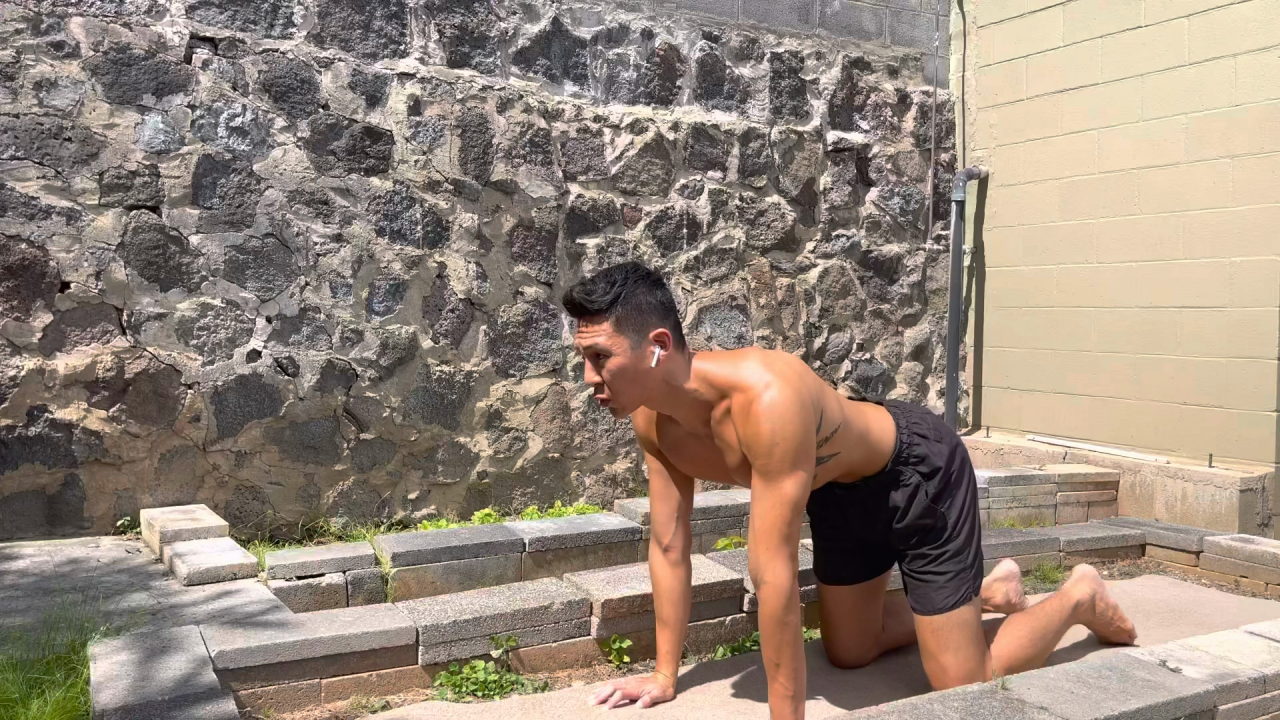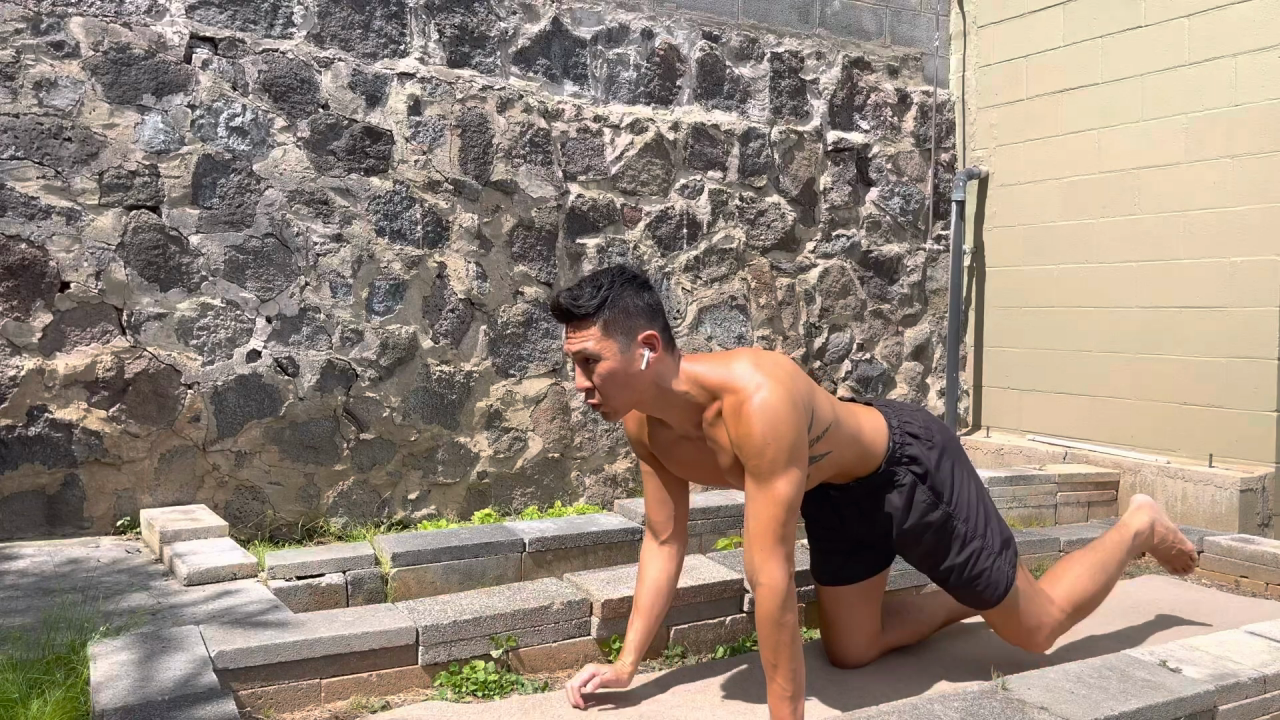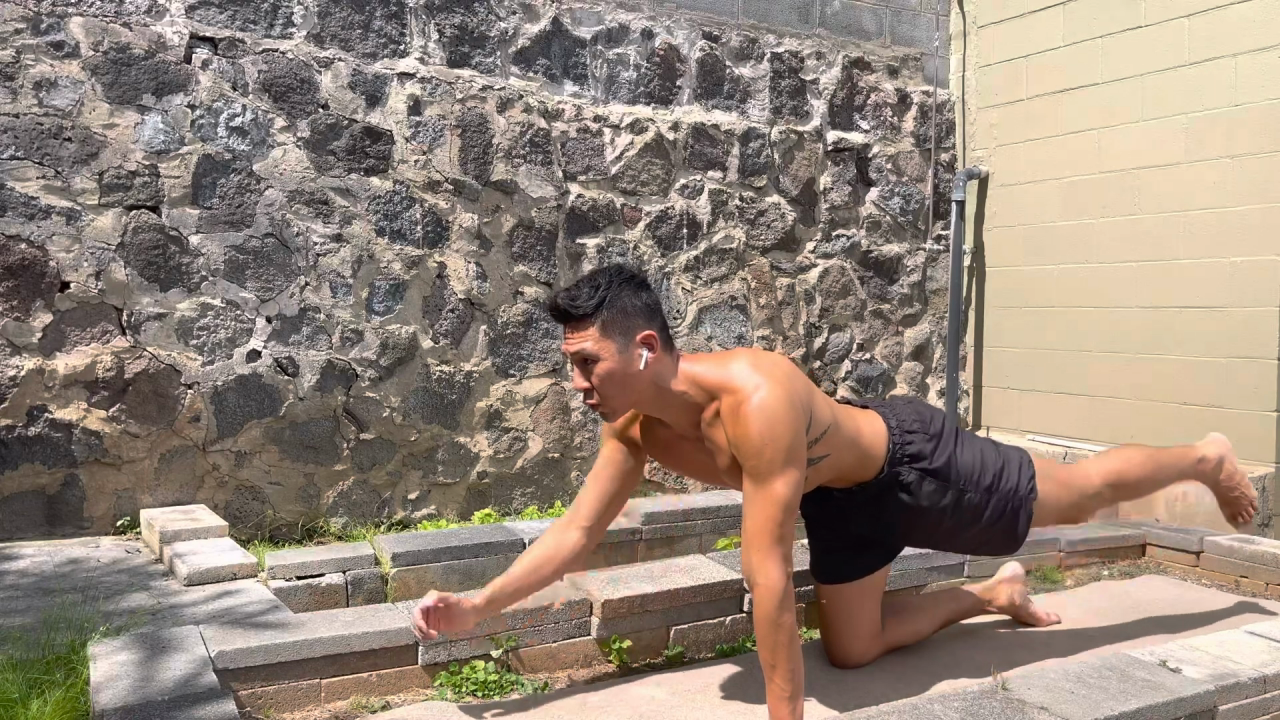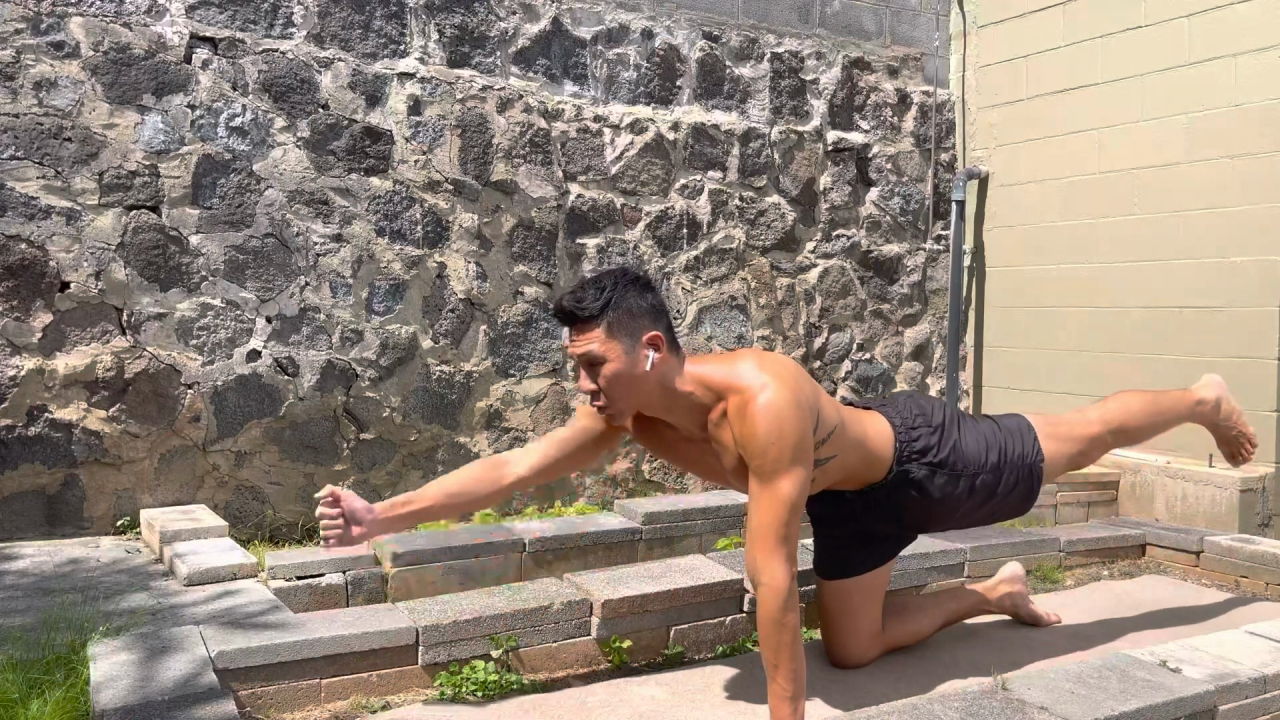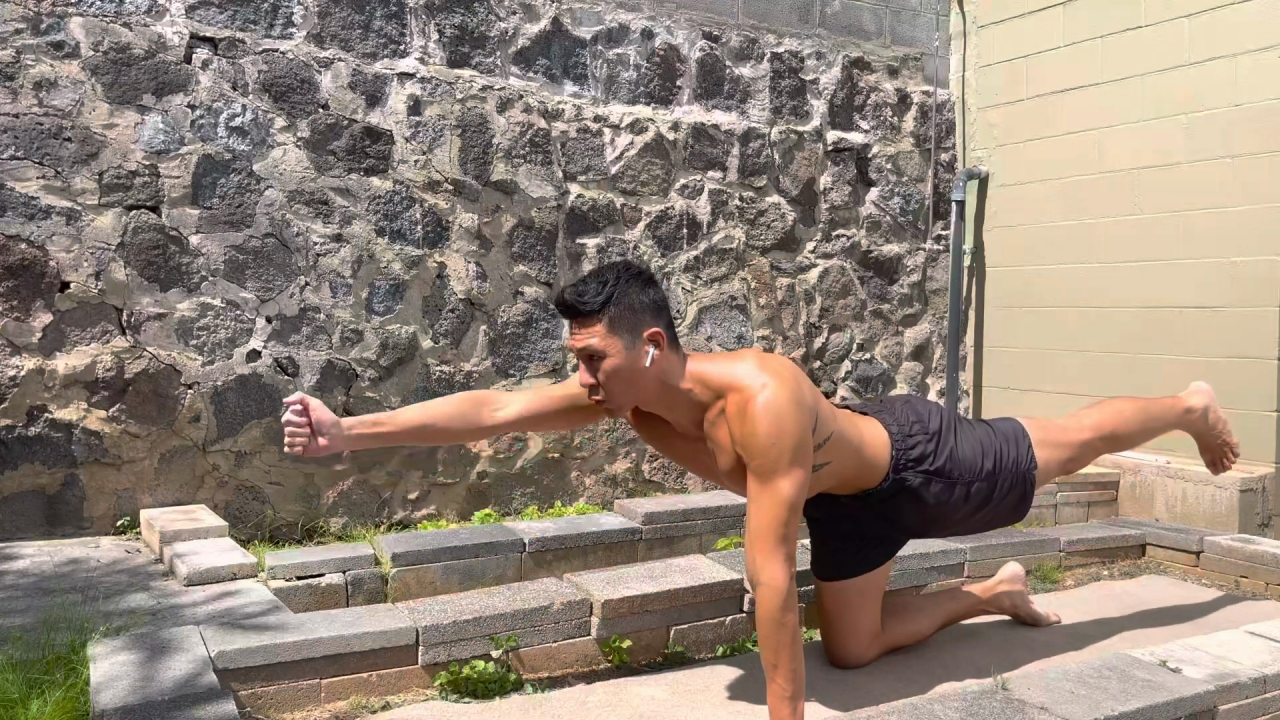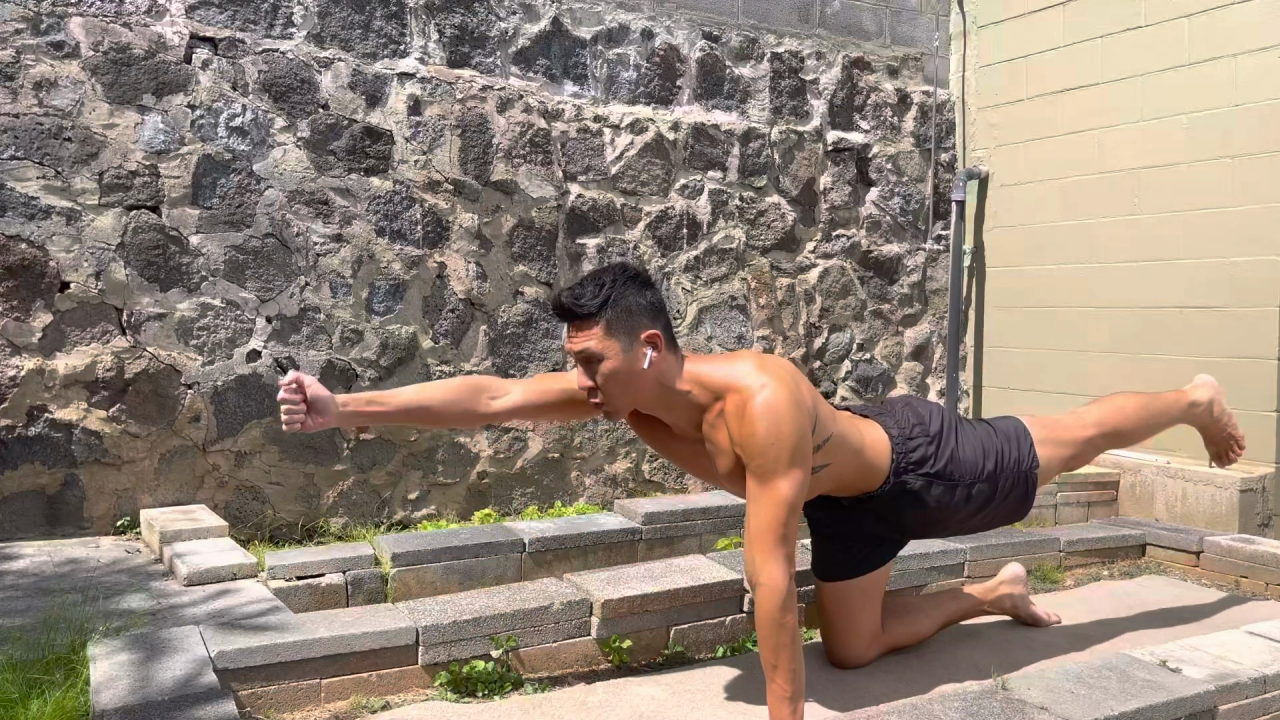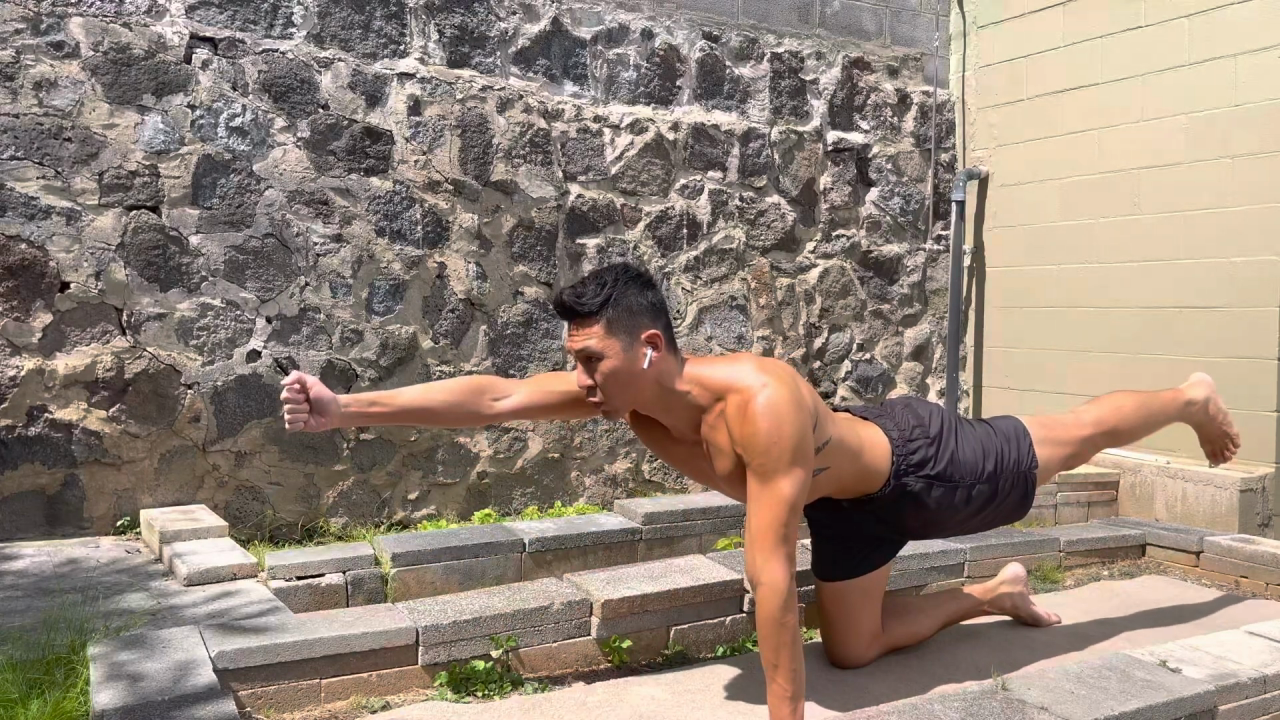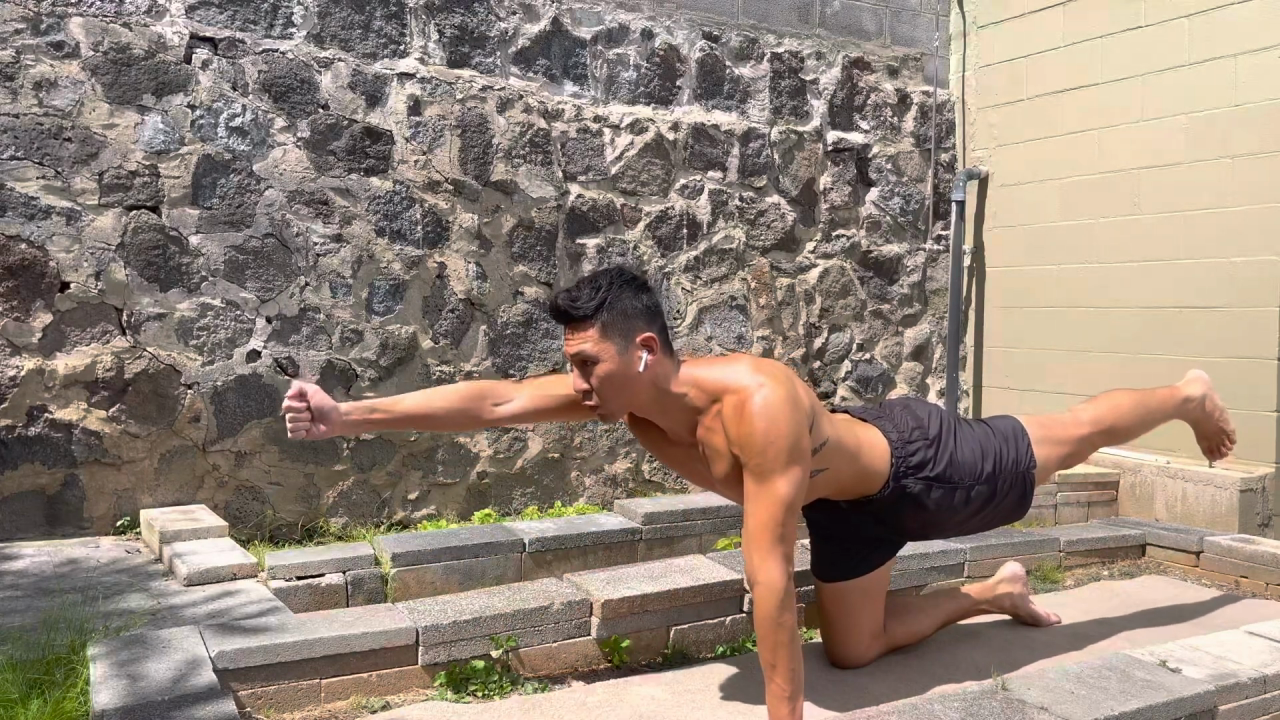
dt=0.4s
person 1, frame 1
left shoulder: (768, 399)
right shoulder: (652, 418)
left elbow: (773, 573)
right elbow: (668, 546)
left hip: (917, 468)
right hip: (841, 490)
right knee: (848, 654)
left ankle: (1077, 598)
right ankle: (991, 591)
person 1, frame 2
left shoulder: (759, 400)
right shoulder: (643, 423)
left elbow: (769, 576)
right elbow: (663, 540)
right wrist: (627, 662)
left hip: (909, 465)
right hip: (837, 491)
left knee: (1035, 629)
right knee: (850, 652)
left ankle: (1137, 528)
right ankle: (984, 591)
person 1, frame 3
left shoulder: (757, 401)
right shoulder: (634, 422)
left elbow: (768, 578)
right elbow: (576, 531)
right wrist: (476, 606)
left hip: (912, 461)
right hip: (841, 489)
left knee: (1076, 494)
right knee: (852, 649)
left ankle: (1205, 459)
right ankle: (993, 594)
person 1, frame 4
left shoulder: (764, 401)
right shoulder: (627, 412)
left elbow: (770, 574)
right elbow: (512, 468)
right wrist: (381, 514)
left hip: (920, 457)
right hip: (851, 491)
left knee: (1076, 441)
left ankle: (1202, 400)
right ankle: (994, 594)
person 1, frame 5
left shoulder: (761, 398)
right shoulder: (623, 395)
left elbow: (769, 572)
right elbow: (492, 408)
right wrist: (350, 431)
left hip: (916, 463)
right hip: (847, 492)
left knee: (1062, 449)
left ankle: (1189, 408)
right ankle: (995, 593)
person 1, frame 6
left shoulder: (759, 399)
right shoulder: (620, 390)
left elbow: (769, 572)
right elbow: (488, 396)
right wrist: (343, 407)
left hip: (914, 464)
right hip: (846, 491)
left knee: (1065, 444)
left ankle: (1193, 400)
right ankle: (994, 595)
person 1, frame 7
left shoulder: (761, 401)
right shoulder: (623, 391)
left elbow: (769, 570)
right elbow: (492, 396)
right wrist: (346, 407)
left hip: (914, 464)
right hip: (848, 491)
left knee: (1063, 443)
left ankle: (1190, 397)
right ankle: (996, 593)
person 1, frame 8
left shoulder: (756, 402)
right shoulder: (618, 393)
left elbow: (768, 572)
right elbow: (493, 400)
right wrist: (348, 415)
left hip: (912, 465)
right hip: (846, 491)
left knee: (1065, 441)
left ankle: (1186, 396)
right ankle: (995, 593)
